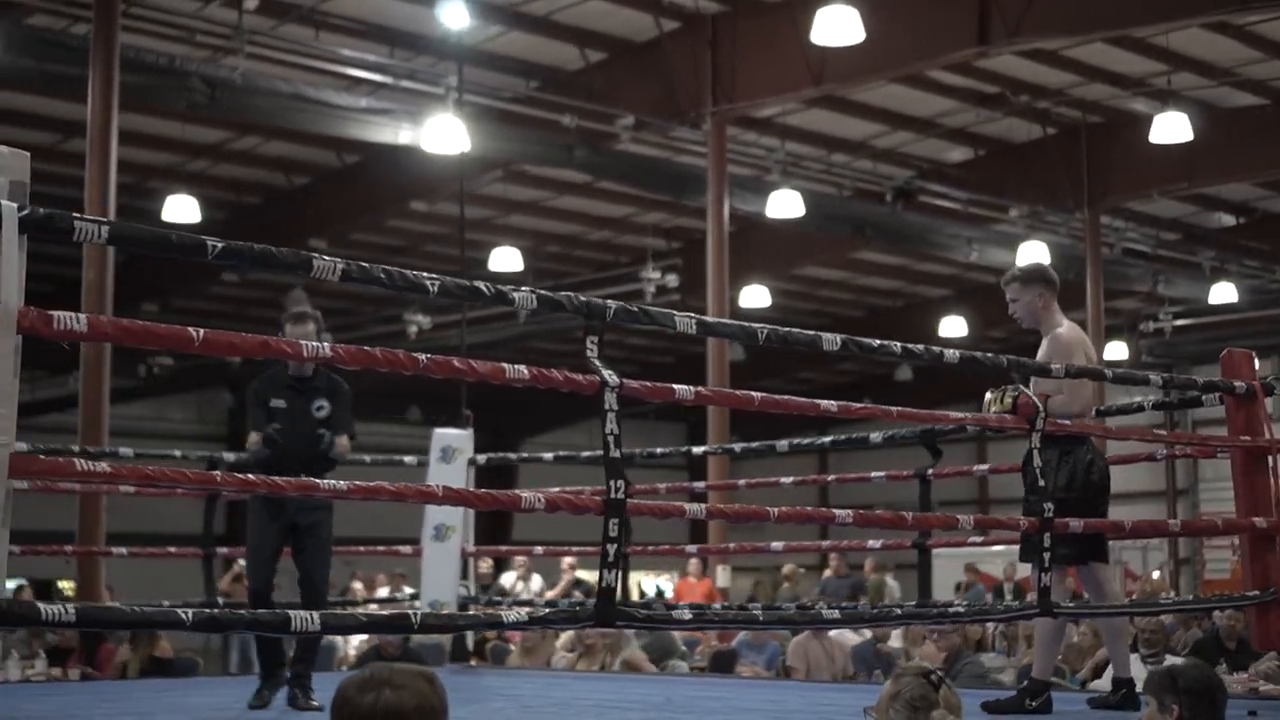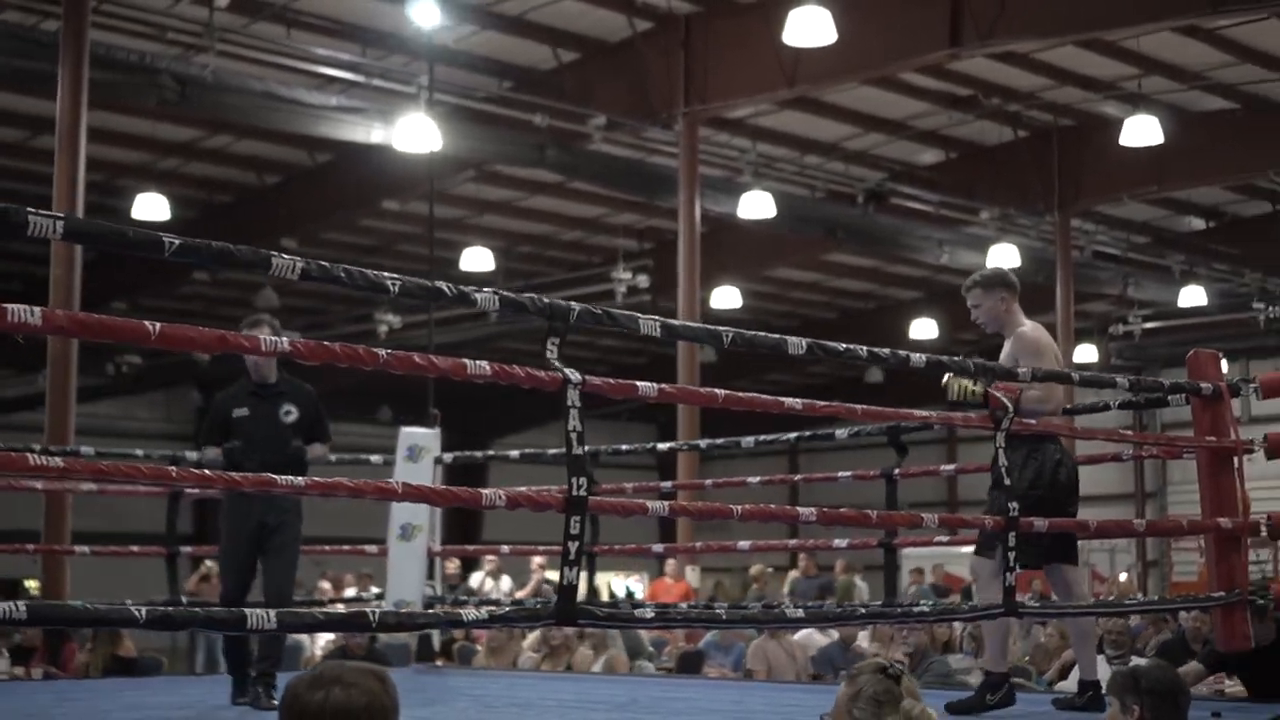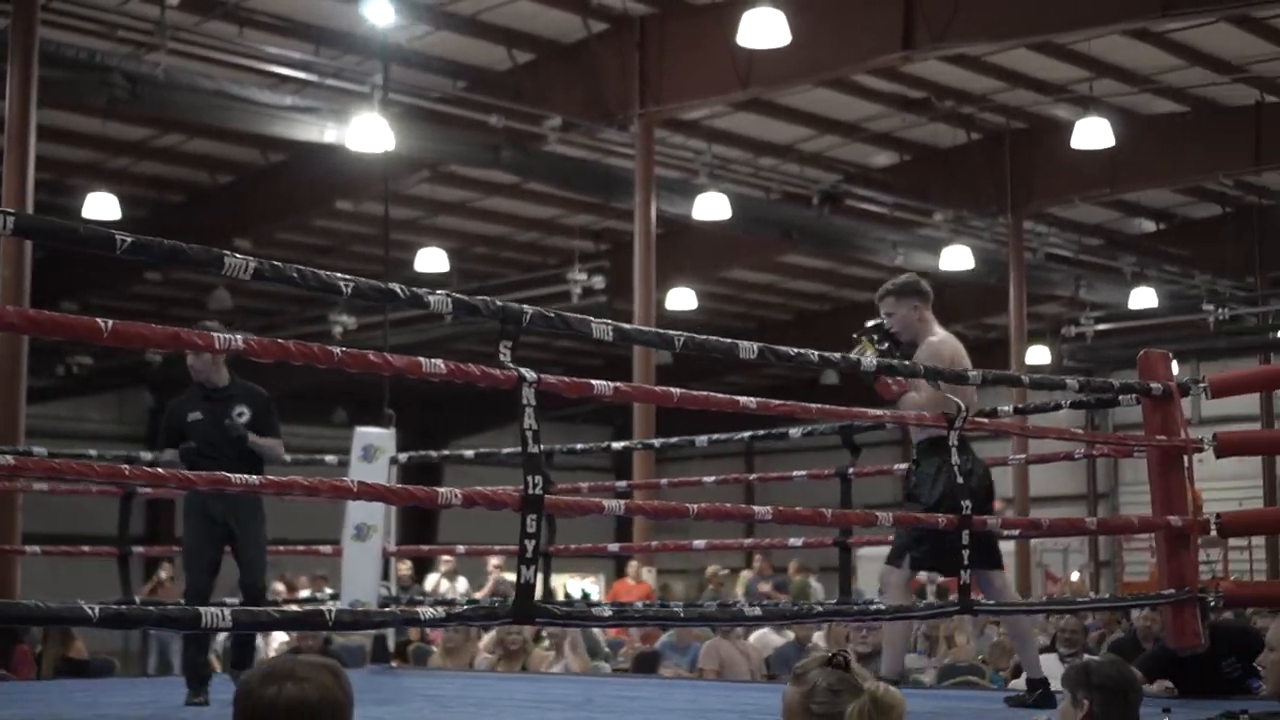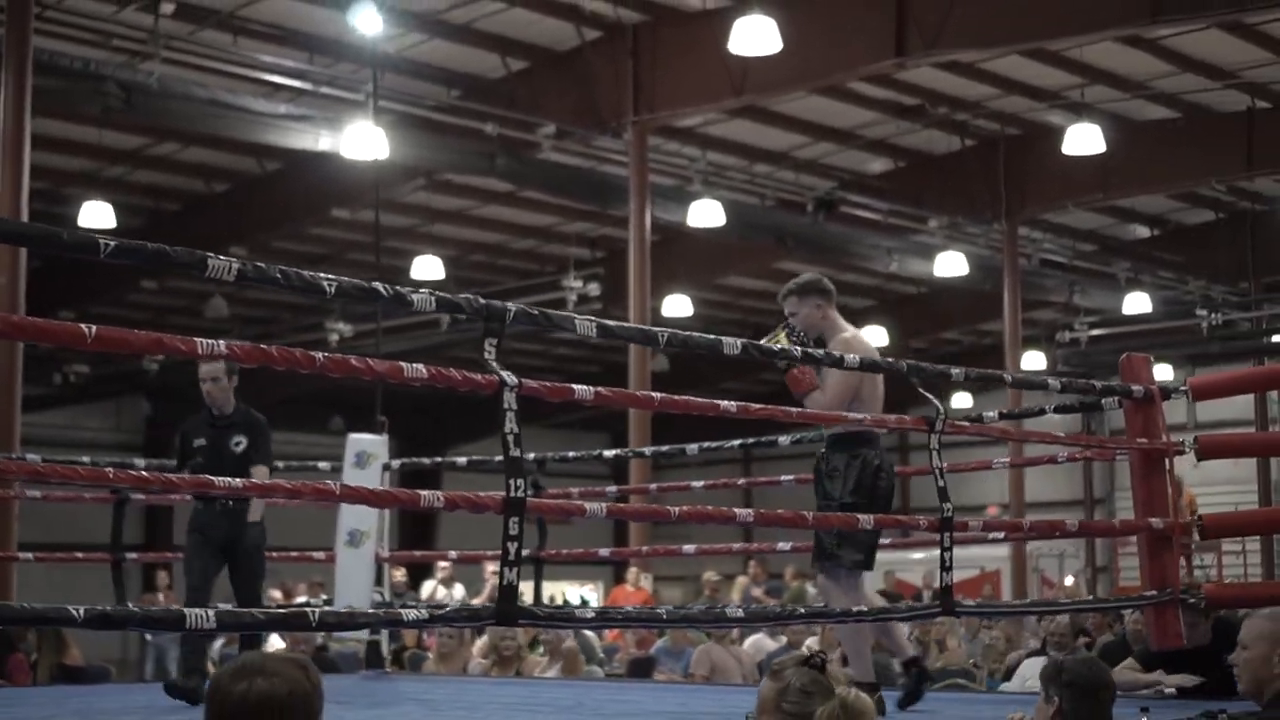
dt=0.3s
person 1, frame 1
left shoulder: (1063, 338)
right shoulder: (1063, 339)
left elbow: (1077, 404)
left wrist: (1018, 404)
right wrist: (1017, 401)
left hip: (1063, 462)
right hip: (1075, 461)
left knee: (1049, 576)
right knee: (1096, 576)
left ankle: (1037, 690)
right ankle: (1123, 685)
person 1, frame 2
left shoulder: (1026, 337)
right shoulder: (1026, 341)
left elbow: (1050, 401)
left wrist: (986, 393)
right wrist: (981, 393)
left hip: (1030, 461)
right hip: (1042, 461)
left knee: (986, 568)
right knee: (1065, 577)
left ankle: (996, 681)
right ankle: (1090, 687)
person 1, frame 3
left shoulder: (934, 347)
right shoulder: (944, 349)
left elbow: (923, 412)
left wrist: (883, 376)
right wrist: (892, 377)
left hip: (943, 469)
right hip: (956, 469)
left knee: (895, 577)
right knee: (994, 584)
left ankle: (888, 686)
right ankle: (1037, 684)
person 1, frame 4
left shoulder: (846, 343)
right shoulder: (846, 345)
left elbow: (829, 411)
right elbow: (834, 407)
left wrist: (794, 366)
right wrist: (801, 363)
left hip: (853, 466)
right hip: (855, 467)
left knee: (835, 583)
right knee: (845, 582)
left ankle: (866, 691)
right ankle: (910, 664)
person 2, frame 1
left shoulder: (336, 390)
right shoulder: (264, 386)
left elbow: (344, 447)
right elbow: (252, 445)
left wrist: (328, 442)
right wrist: (263, 443)
left hip: (314, 498)
right hip: (270, 496)
left knee: (315, 592)
right knee: (259, 587)
left ankle: (300, 683)
right ankle: (271, 675)
person 2, frame 2
left shoulder: (303, 396)
right shoulder: (227, 399)
left elbow: (324, 448)
right elbow: (207, 452)
left wrist: (303, 452)
right wrist: (225, 456)
left hip: (284, 503)
right hip: (240, 502)
left knee: (279, 593)
right knee: (233, 594)
left ankle: (265, 683)
right ankle: (241, 680)
person 2, frame 3
left shoulder: (255, 398)
right shoulder: (182, 405)
left elbow: (277, 452)
right elbow: (165, 457)
left wrist: (248, 438)
right wrist: (182, 456)
left hip: (245, 500)
right hip: (203, 501)
left knee: (255, 584)
right knee: (198, 590)
left ankle: (241, 664)
right ankle: (197, 682)
person 2, frame 4
left shoulder: (255, 424)
right shoulder: (192, 428)
left elbow: (261, 476)
left wrist: (253, 525)
right wrist: (191, 473)
left hip: (243, 521)
right hip: (206, 519)
left knee: (250, 603)
right knee: (197, 596)
right ankle: (192, 680)
